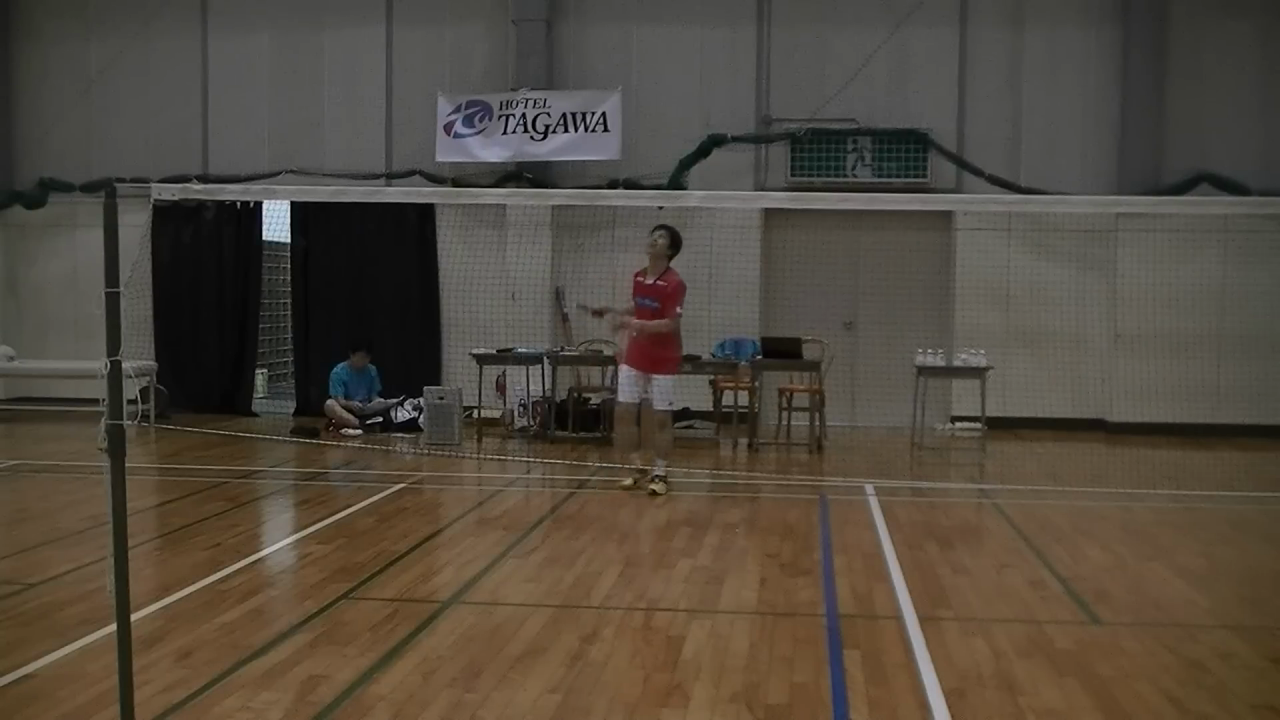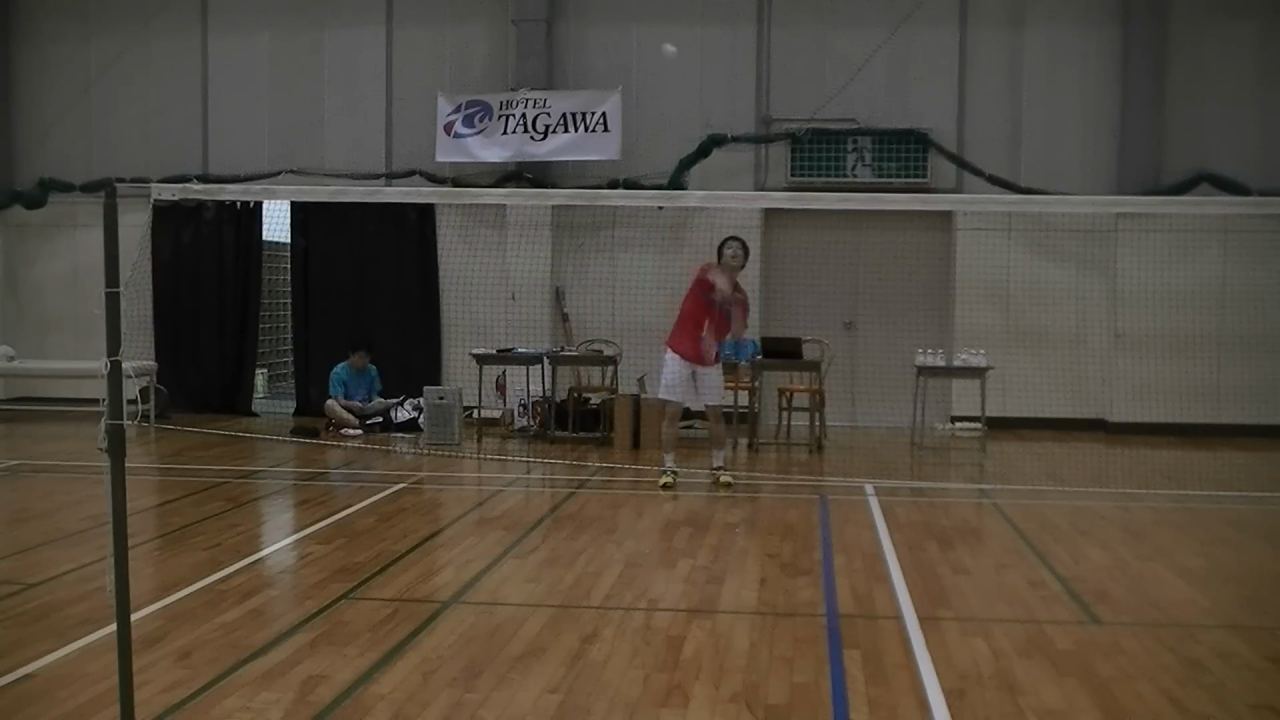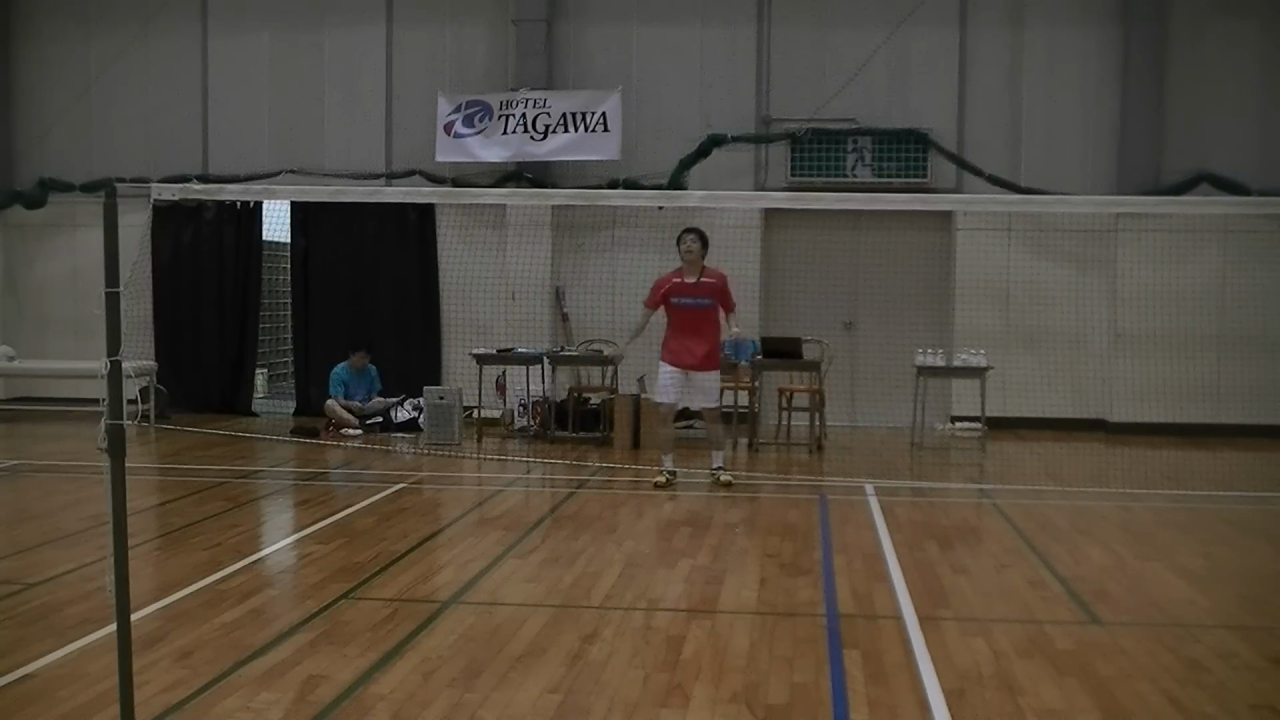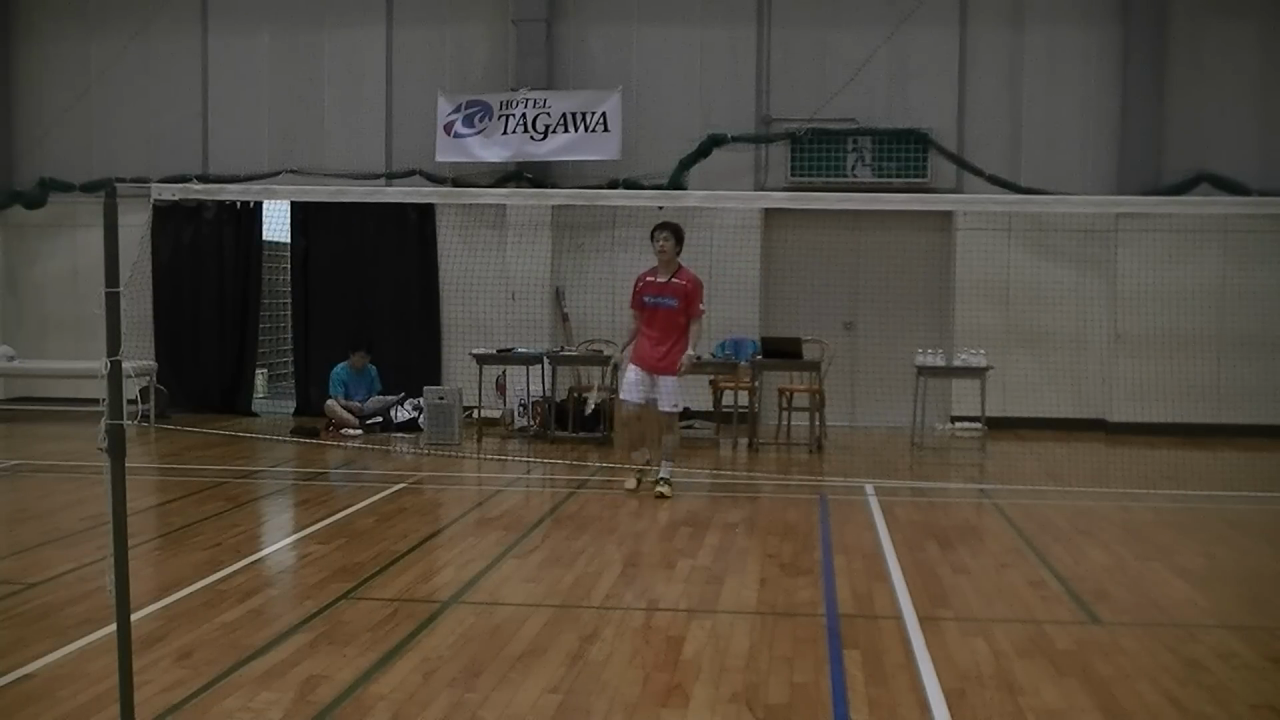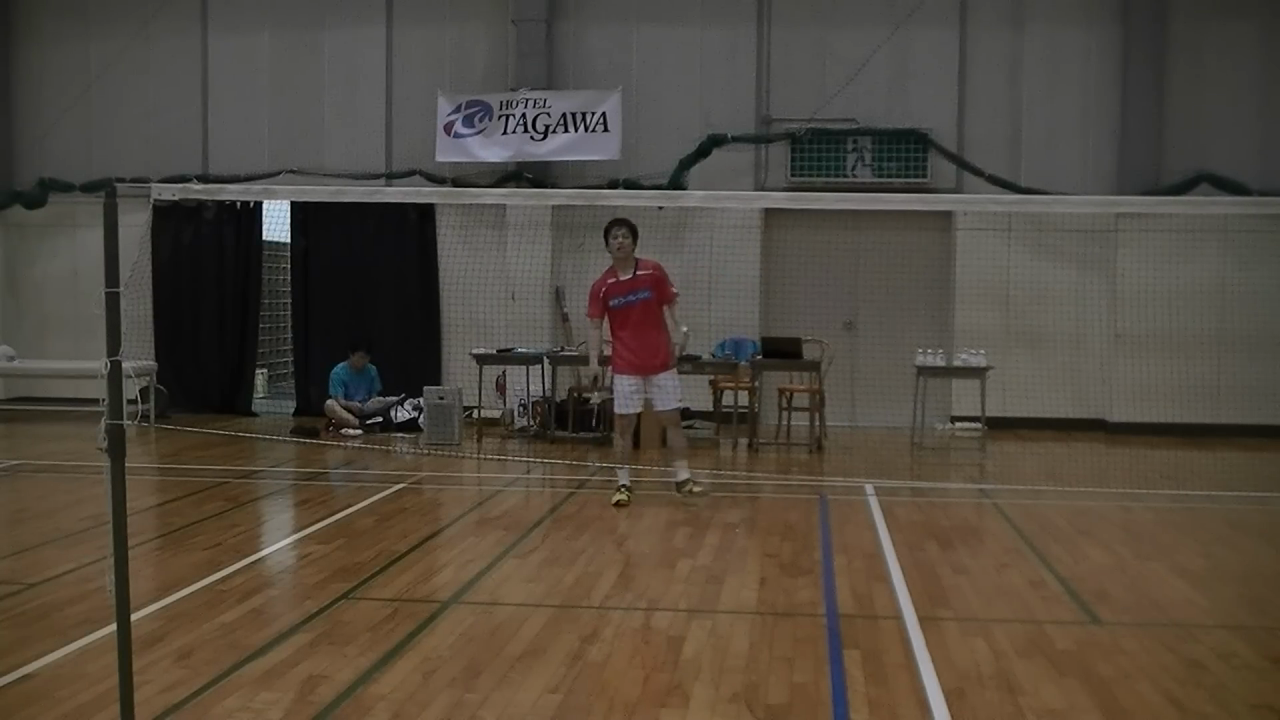
dt=1s
person 1, frame 1
left shoulder: (674, 284)
right shoulder: (638, 277)
left elbow: (671, 324)
left wrist: (634, 324)
right wrist: (614, 312)
left hip: (664, 361)
right hip: (634, 358)
left knee: (661, 419)
right knee: (623, 413)
left ankle: (660, 473)
right ankle: (637, 468)
person 1, frame 2
left shoulder: (740, 296)
right shoulder: (709, 274)
left elbow: (738, 334)
right elbow: (714, 275)
left wrist: (737, 303)
right wrist: (722, 286)
left hip: (709, 359)
right hip: (680, 352)
left knee: (715, 414)
right knee: (672, 412)
left ankle: (719, 467)
right ankle: (669, 468)
person 1, frame 3
left shoulder: (718, 280)
right shoulder: (666, 283)
left elbow: (730, 310)
right elbow: (646, 316)
left wrist: (733, 329)
right wrist: (627, 344)
left hip: (706, 360)
right hip: (671, 359)
left knee: (712, 414)
right knee: (665, 413)
left ankle: (718, 467)
right ankle: (668, 468)
person 1, frame 4
left shoulder: (691, 282)
right shoulder: (642, 281)
left elbow: (695, 322)
left wrist: (689, 352)
right wrist: (622, 348)
left hip: (670, 362)
right hip: (640, 359)
left knee: (669, 419)
right knee: (629, 413)
left ankle: (664, 476)
right ankle: (641, 465)
person 1, frame 5
left shoulder: (655, 271)
right shoulder: (601, 286)
left elbow: (670, 305)
right elbow: (595, 327)
left wrist: (680, 330)
right wrist: (594, 361)
left hip: (661, 361)
right hip: (625, 365)
left knee: (672, 419)
right knee: (624, 423)
left ankle: (683, 478)
right ankle: (623, 484)
